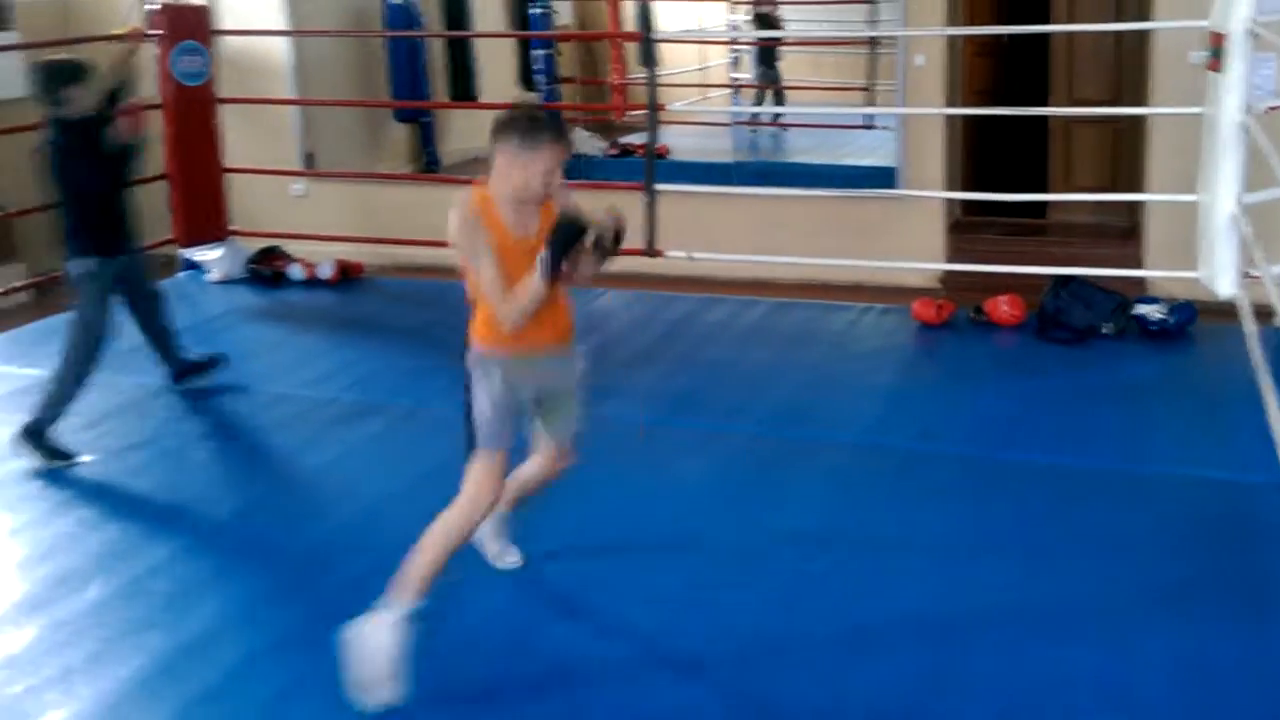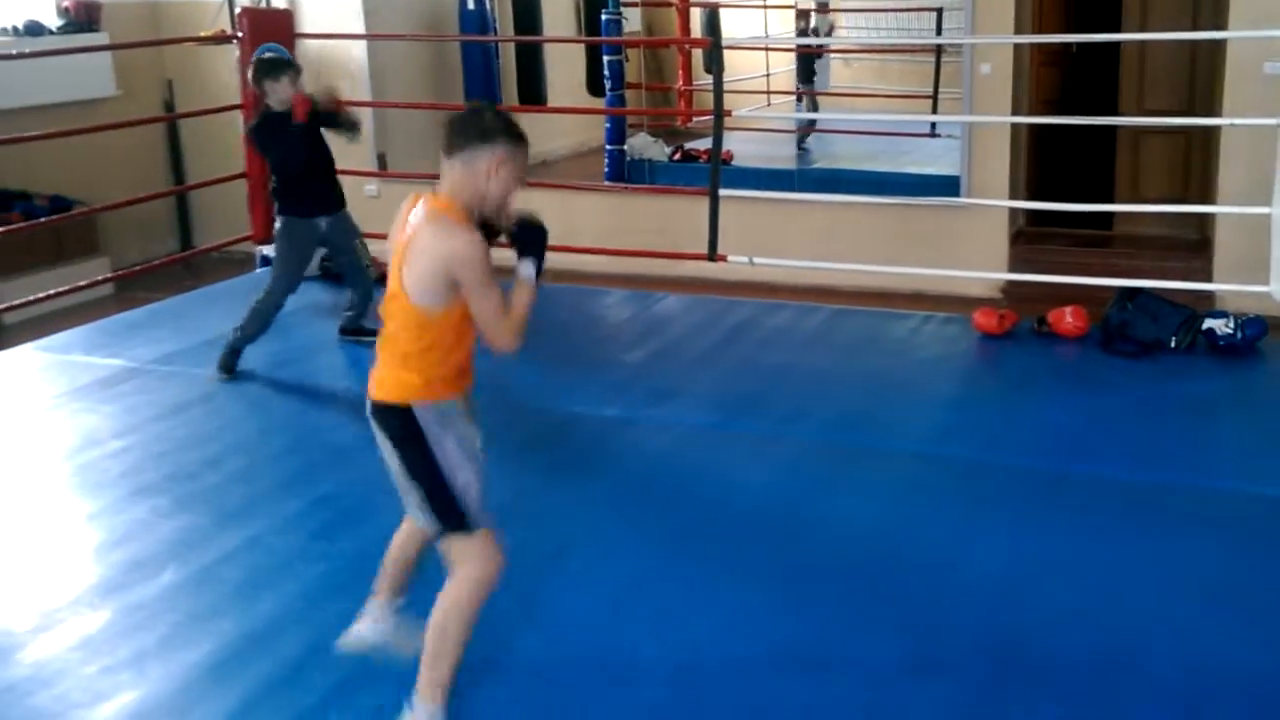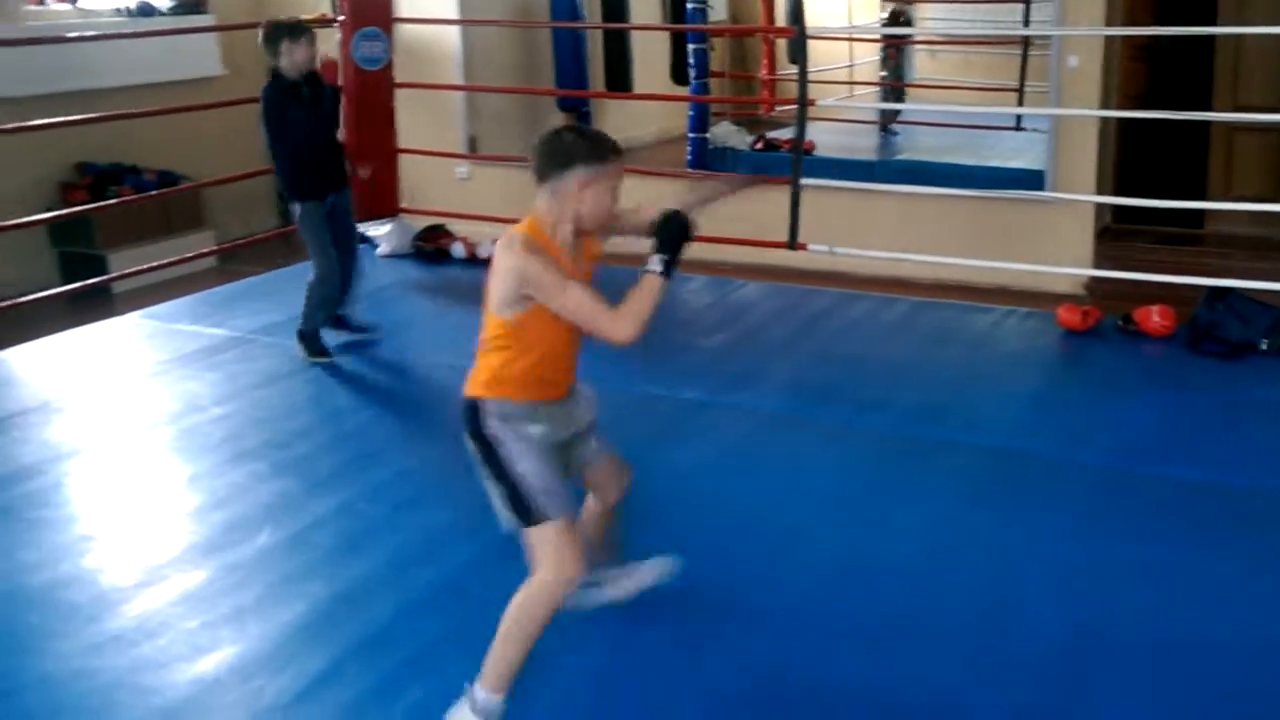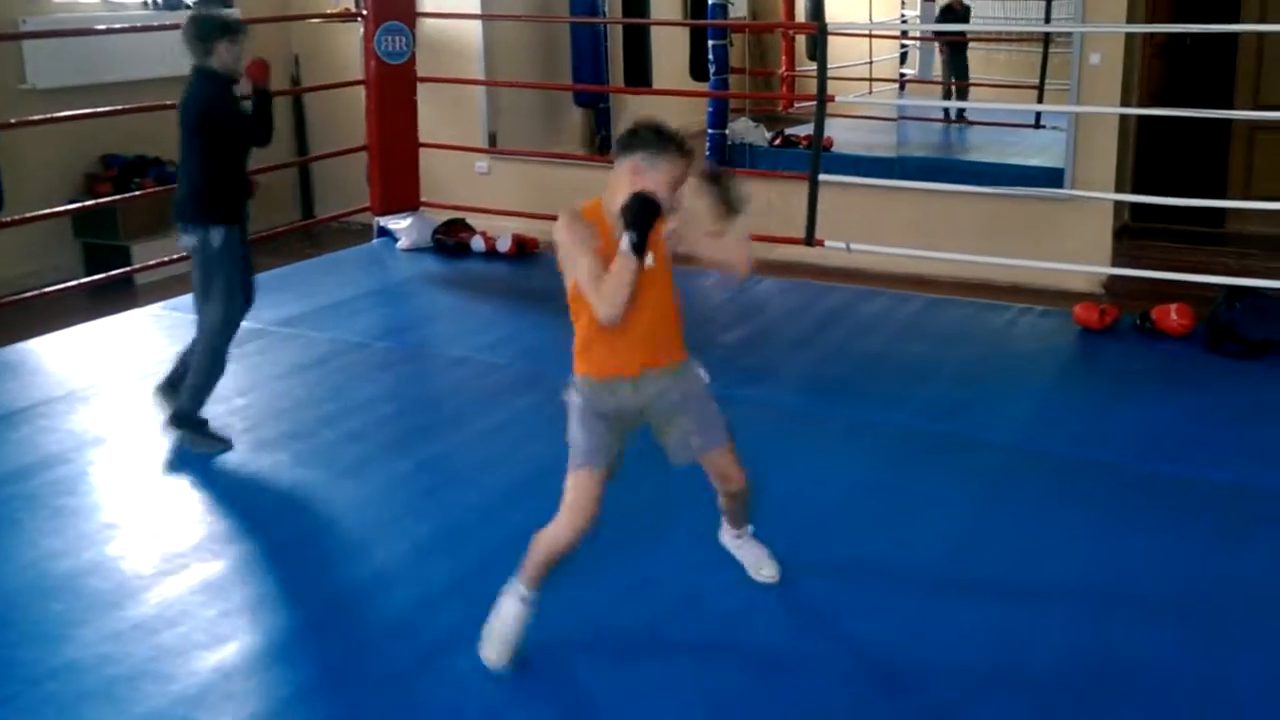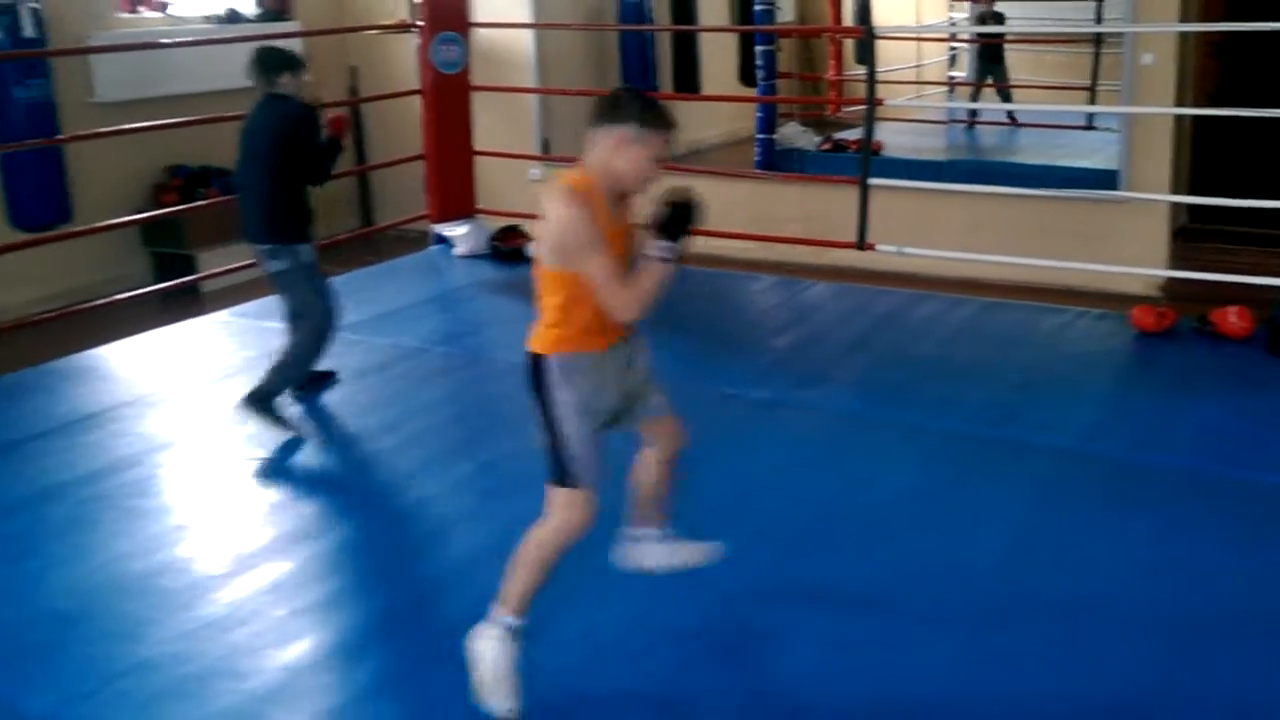
dt=0.7s
person 1, frame 1
left shoulder: (552, 203)
right shoulder: (469, 219)
left elbow: (582, 270)
right elbow: (509, 317)
left wrist: (598, 239)
right wrist: (551, 261)
left hip: (556, 355)
right hip: (502, 362)
left knee: (557, 457)
right knee: (477, 501)
left ankle: (494, 523)
right ankle: (386, 623)
person 1, frame 2
left shoulder: (421, 211)
right shoulder: (457, 241)
right elbow: (504, 338)
right wrist: (529, 264)
left hip: (402, 396)
right hip: (419, 410)
left knee: (430, 514)
right knee: (478, 562)
left ankle: (377, 619)
person 1, frame 3
left shoulder: (575, 228)
right shoulder: (525, 256)
left elbow: (648, 220)
right elbow: (620, 328)
left wrist: (715, 191)
right wrist: (664, 258)
left hip: (554, 400)
right hip: (504, 414)
left knee: (612, 481)
right knee: (557, 570)
left ankle: (597, 578)
person 1, frame 4
left shoulder: (670, 220)
right shoulder: (575, 227)
left elbow: (736, 262)
right elbow: (607, 309)
left wrist: (721, 208)
right wrist: (633, 237)
left hip: (669, 376)
right hip: (602, 388)
left knee: (731, 476)
right knee: (573, 524)
left ankle: (737, 534)
right ankle: (518, 598)
person 1, frame 5
left shoulder: (609, 195)
right shoulder: (570, 207)
right elbow: (624, 306)
left wrist: (659, 236)
right wrist: (666, 243)
left hip: (615, 354)
right hip: (569, 366)
left knee: (667, 435)
right knee: (571, 515)
left ankle: (646, 540)
right ankle: (497, 635)
person 2, frame 1
left shoulder: (80, 127)
right shoulder: (68, 141)
left elbow: (106, 105)
right elbow: (108, 183)
left wrist: (120, 71)
right wrist: (128, 143)
left hip: (115, 244)
right hip: (92, 253)
left knee: (148, 302)
right knee: (87, 341)
left ankle: (177, 365)
right ankle: (38, 428)
person 2, frame 2
left shoulder: (309, 109)
right shoulder: (262, 128)
left elbow: (350, 128)
right elbow: (296, 163)
left wrist: (336, 112)
right wrist: (301, 121)
left hip: (333, 211)
right hip: (296, 219)
left knee: (362, 275)
right knee: (280, 288)
left ankle: (352, 326)
right ankle: (236, 345)
person 2, frame 3
left shoulder: (309, 84)
right shoulder: (277, 95)
right elbow: (321, 129)
left wrist: (343, 152)
right wrist: (331, 89)
left hip: (333, 185)
right hip: (305, 194)
left knee: (347, 253)
right knee: (327, 267)
left ankle: (334, 313)
right ankle: (309, 330)
person 2, frame 4
left shoulder: (207, 89)
right shoulder: (211, 94)
right elbow: (258, 135)
right wrist: (261, 90)
left hip: (220, 214)
right hip: (210, 220)
left knee: (236, 300)
right knee: (221, 313)
left ankle: (180, 383)
right ankle: (186, 412)
person 2, frame 5
left shoulder: (257, 118)
right shoulder: (298, 114)
right elbow: (317, 172)
right wrist: (334, 138)
left hip: (261, 229)
right hip: (286, 231)
left knee: (301, 307)
right knee: (319, 316)
left ankle: (302, 375)
right ankle: (265, 394)
